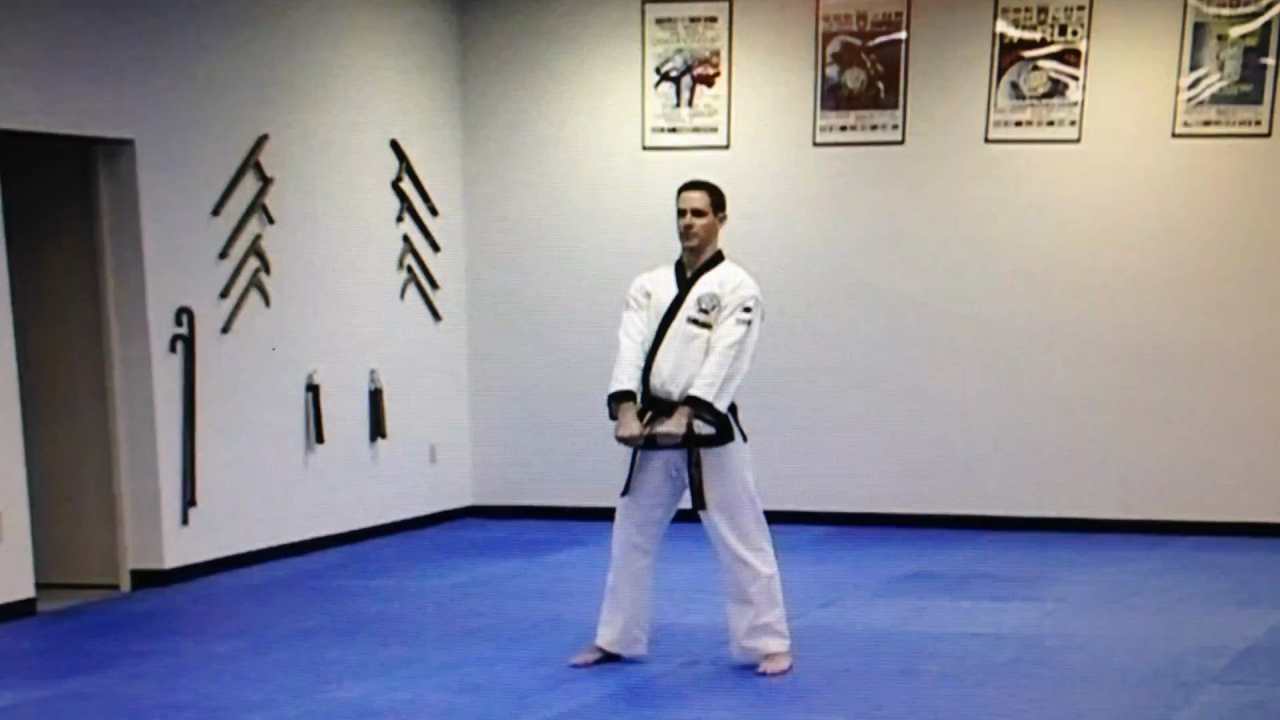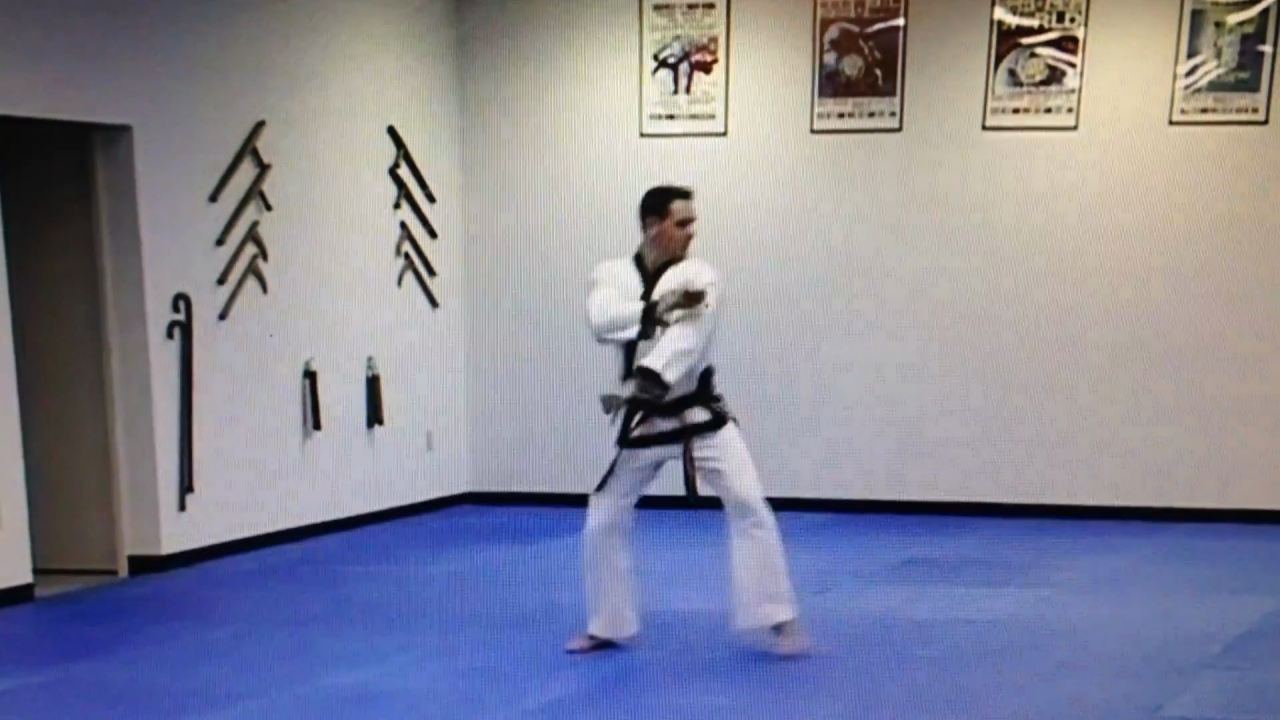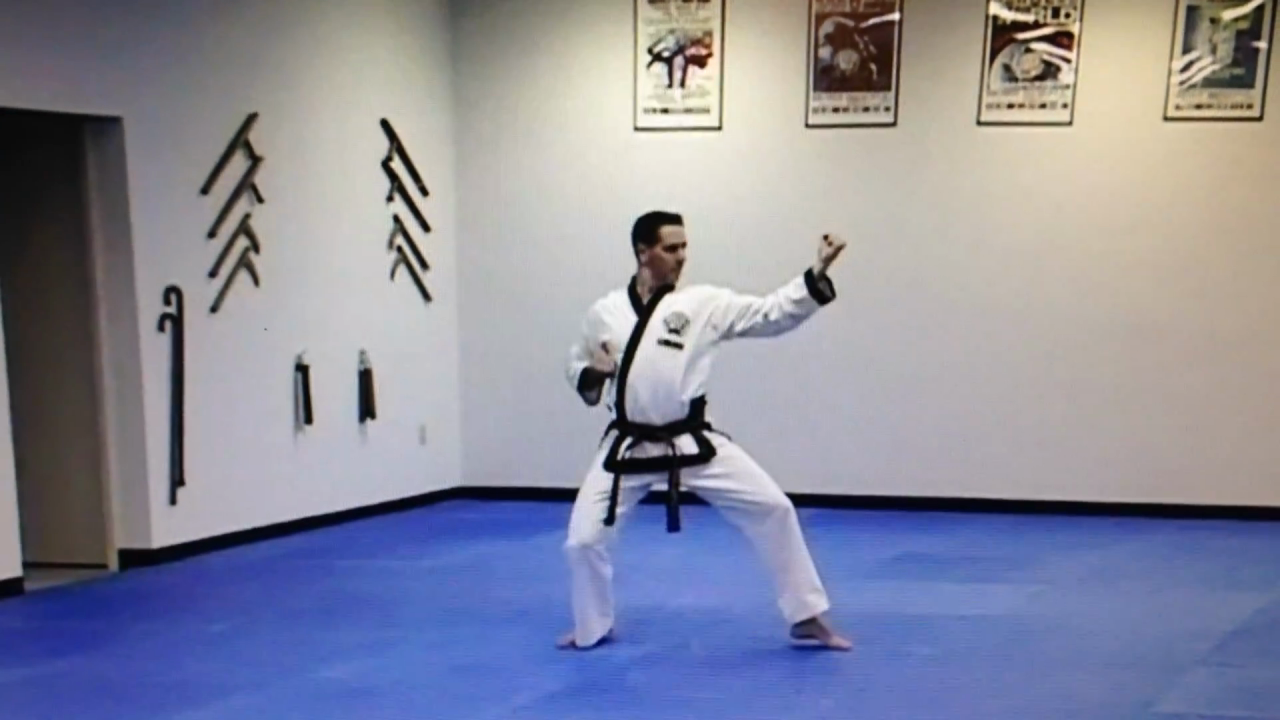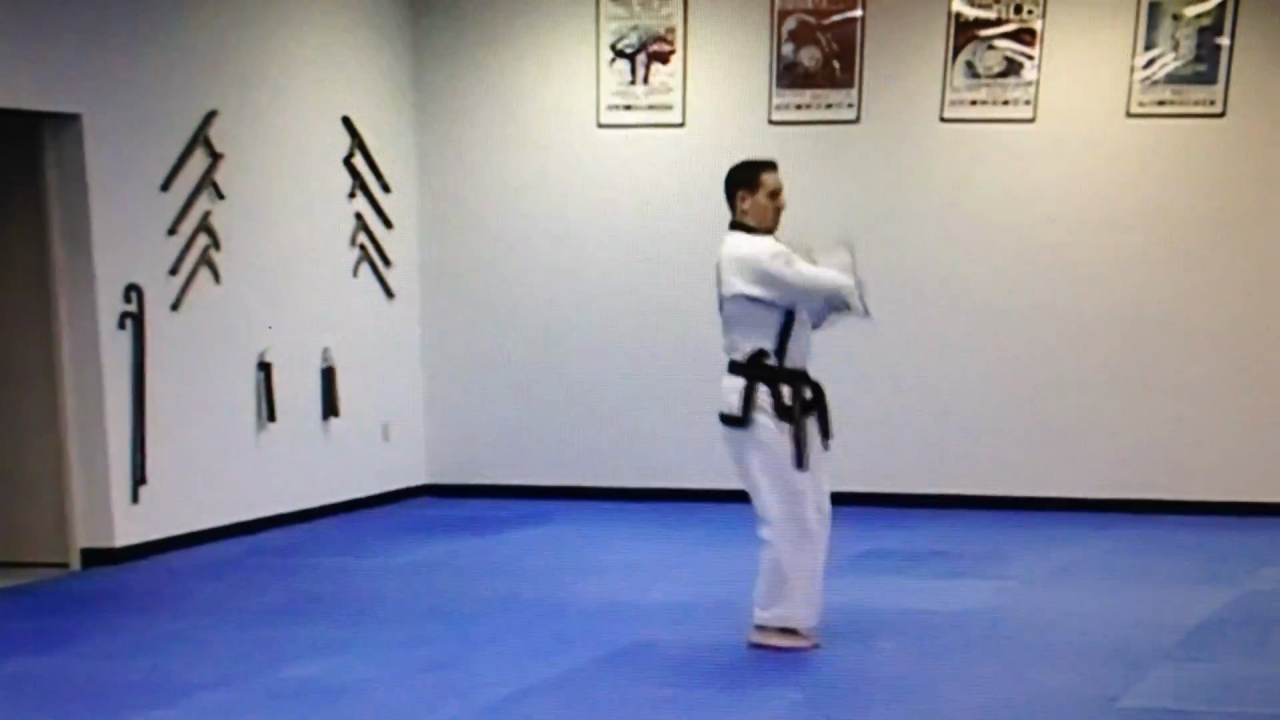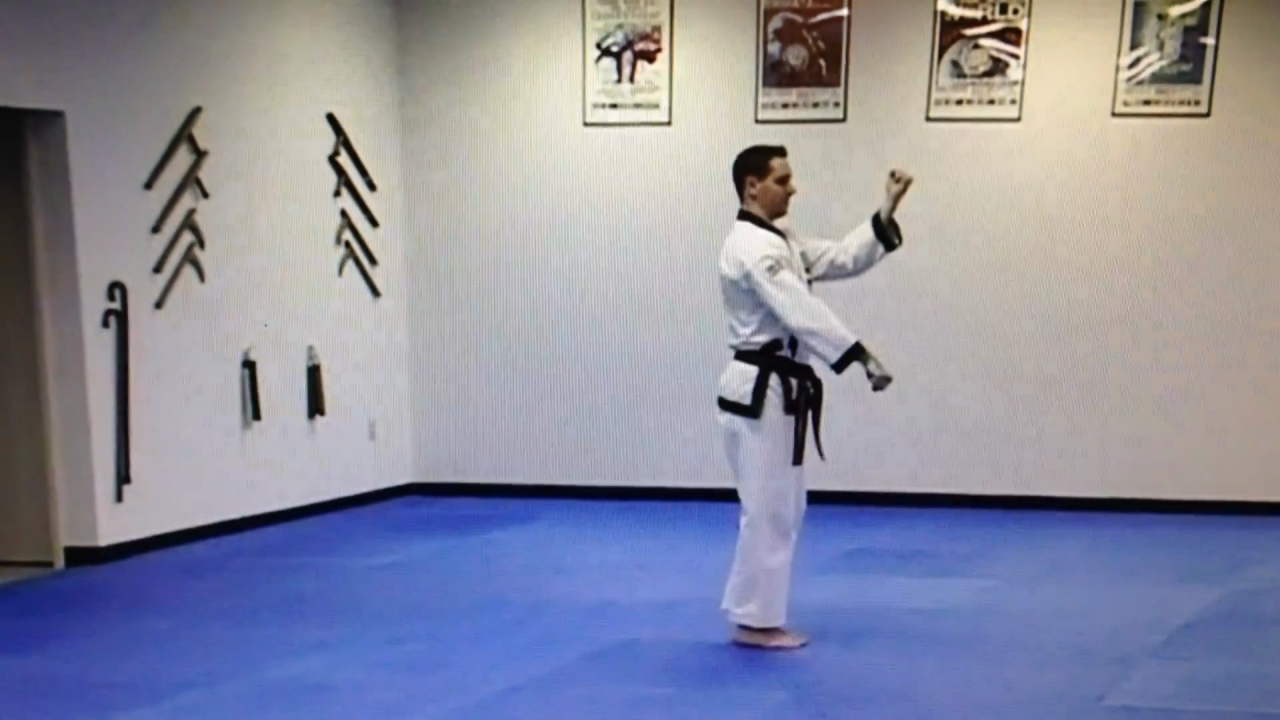
dt=1s
person 1, frame 1
left shoulder: (738, 287)
right shoulder: (648, 285)
left elbow: (725, 361)
right elbow: (630, 350)
left wrist: (685, 415)
right wrist: (625, 410)
left hip: (710, 433)
right hip: (653, 431)
left knee: (741, 540)
right knee: (631, 537)
left ankle: (769, 643)
right ankle: (615, 638)
person 1, frame 2
left shoulder: (699, 277)
right shoulder: (611, 273)
left elbow: (686, 340)
right elbow: (607, 319)
left wrist: (641, 382)
right wrist: (661, 307)
left hip: (699, 417)
right hip: (641, 422)
left knee: (749, 509)
right knee: (604, 525)
left ankle: (778, 617)
right ankle: (606, 627)
person 1, frame 3
left shoulder: (705, 302)
right shoulder: (604, 312)
left elbow: (771, 313)
right elbow: (577, 366)
left wrist: (818, 274)
right wrist: (592, 375)
left hip: (693, 443)
right hip: (628, 447)
left knee: (772, 510)
right knee: (584, 537)
left ankle: (808, 617)
right ankle: (592, 626)
person 1, frame 4
left shoulder: (762, 253)
right shoulder: (746, 254)
left elbow: (805, 305)
right elbow: (824, 289)
left wrist: (843, 295)
right wrist: (850, 288)
left hip: (781, 398)
right hip: (762, 403)
left knee: (809, 512)
right knee: (791, 517)
left ankle: (787, 616)
right ankle: (773, 622)
person 1, frame 5
left shoulder: (777, 241)
right shoulder: (751, 245)
left elbow: (845, 258)
right elbow: (802, 312)
left wrist: (888, 209)
right wrist: (863, 356)
left hip: (777, 389)
right hip: (761, 390)
left knee: (784, 509)
right knee: (769, 510)
left ankle: (761, 615)
right ankle: (755, 621)
